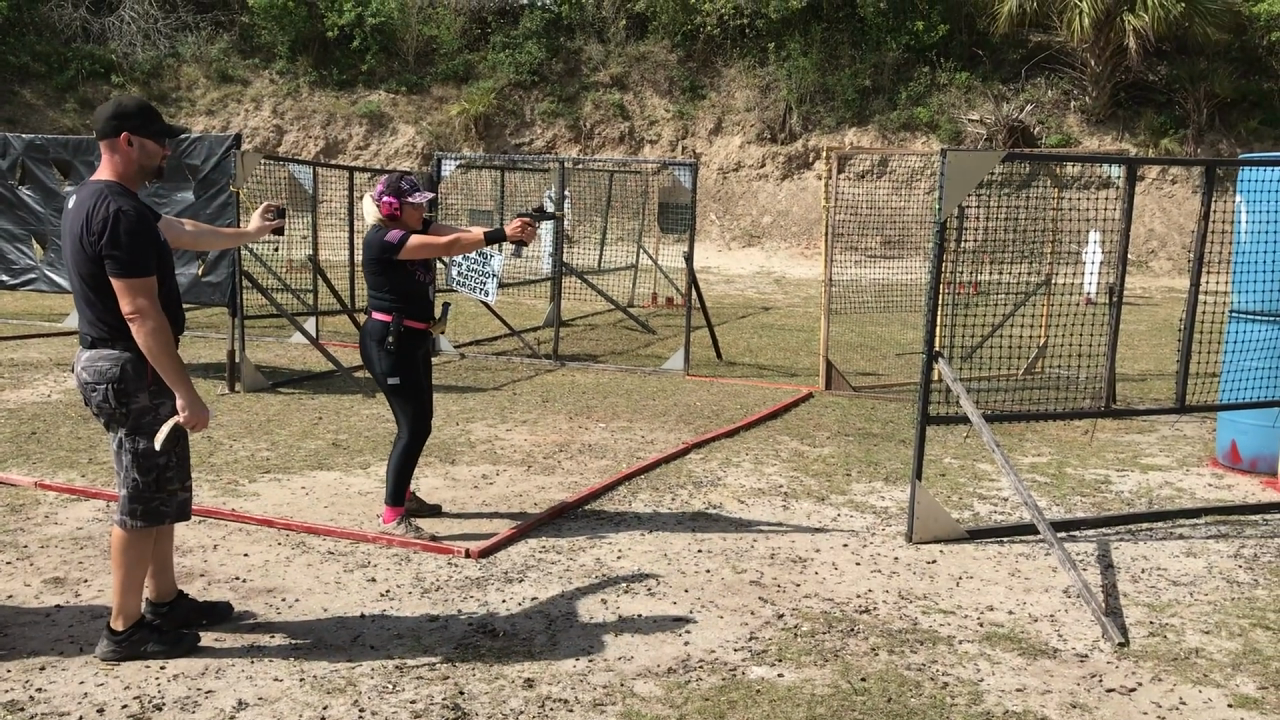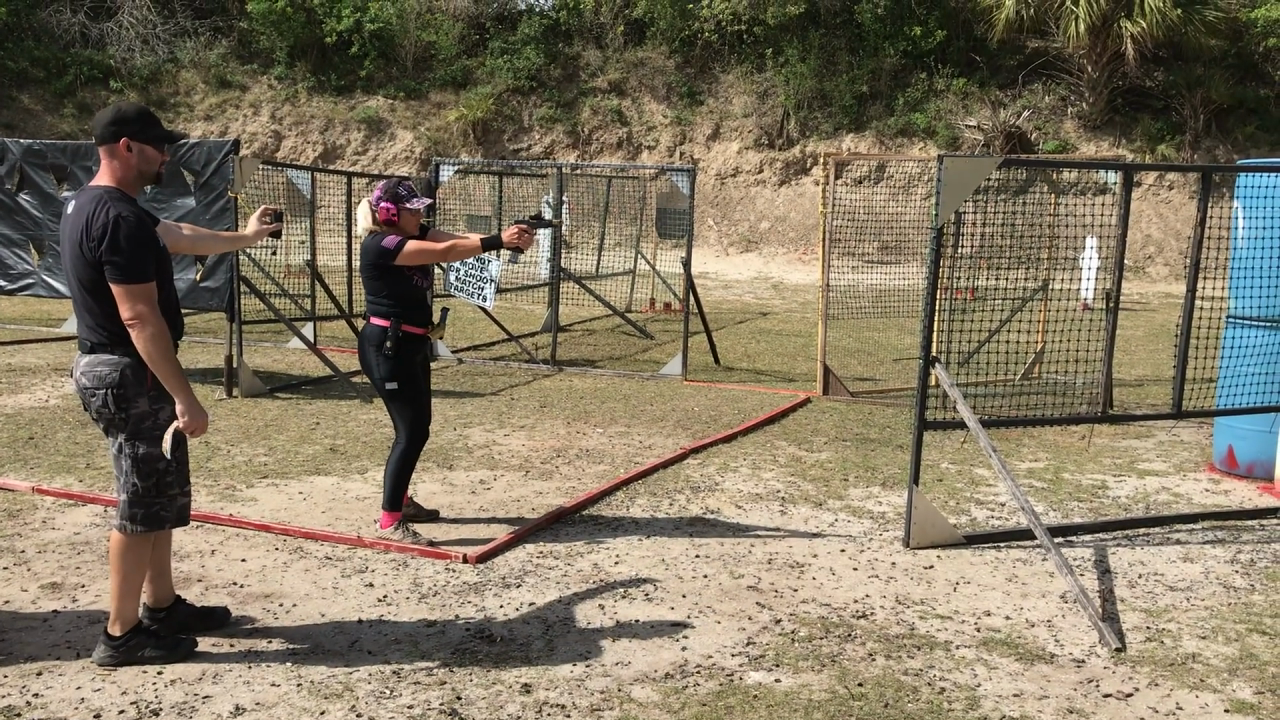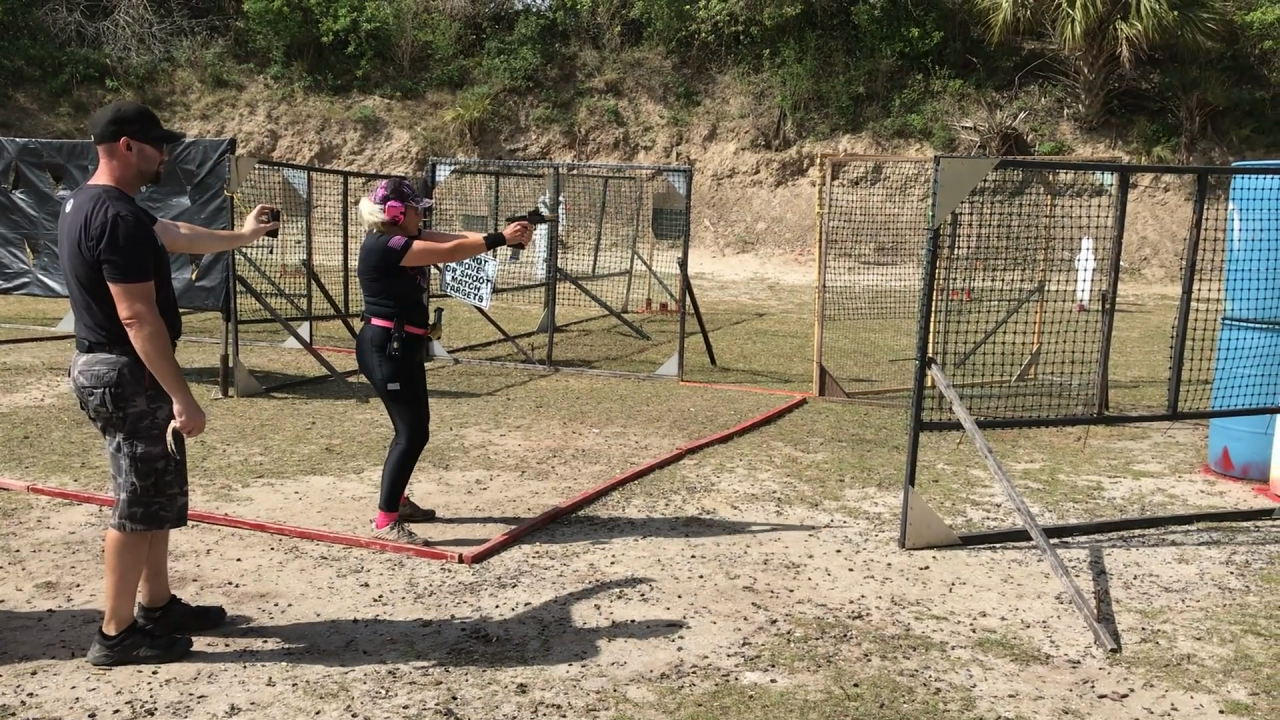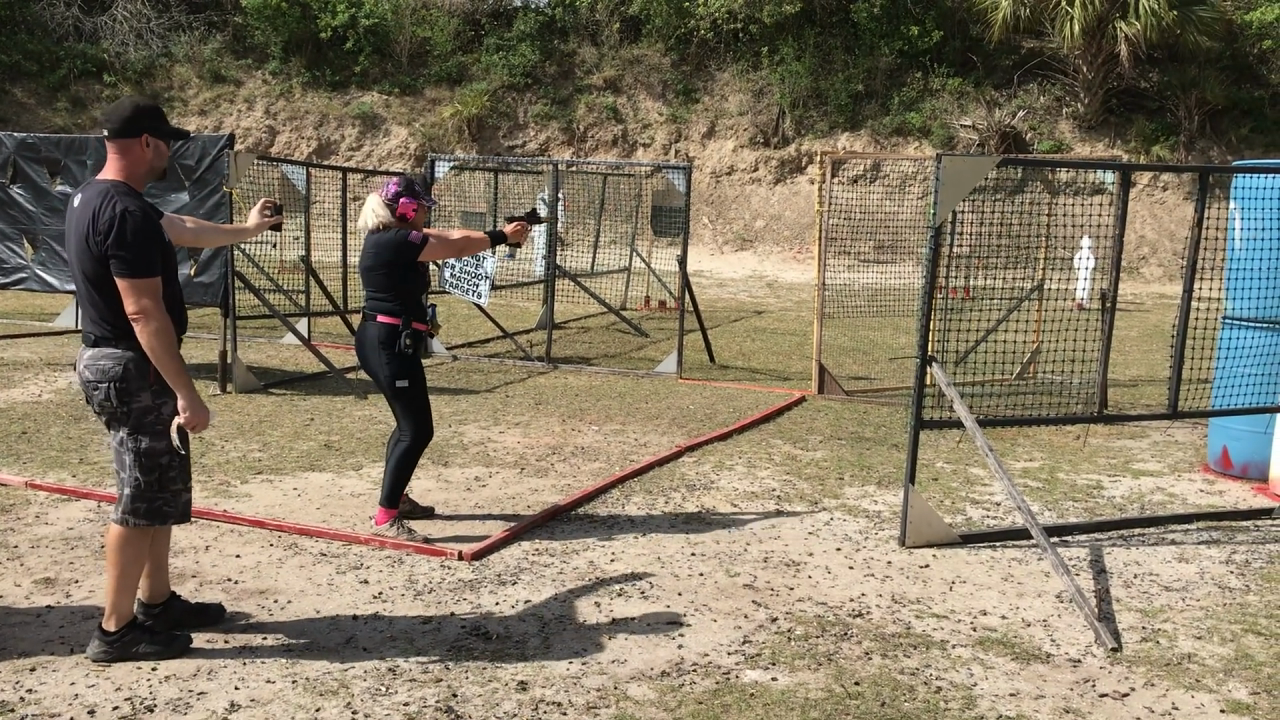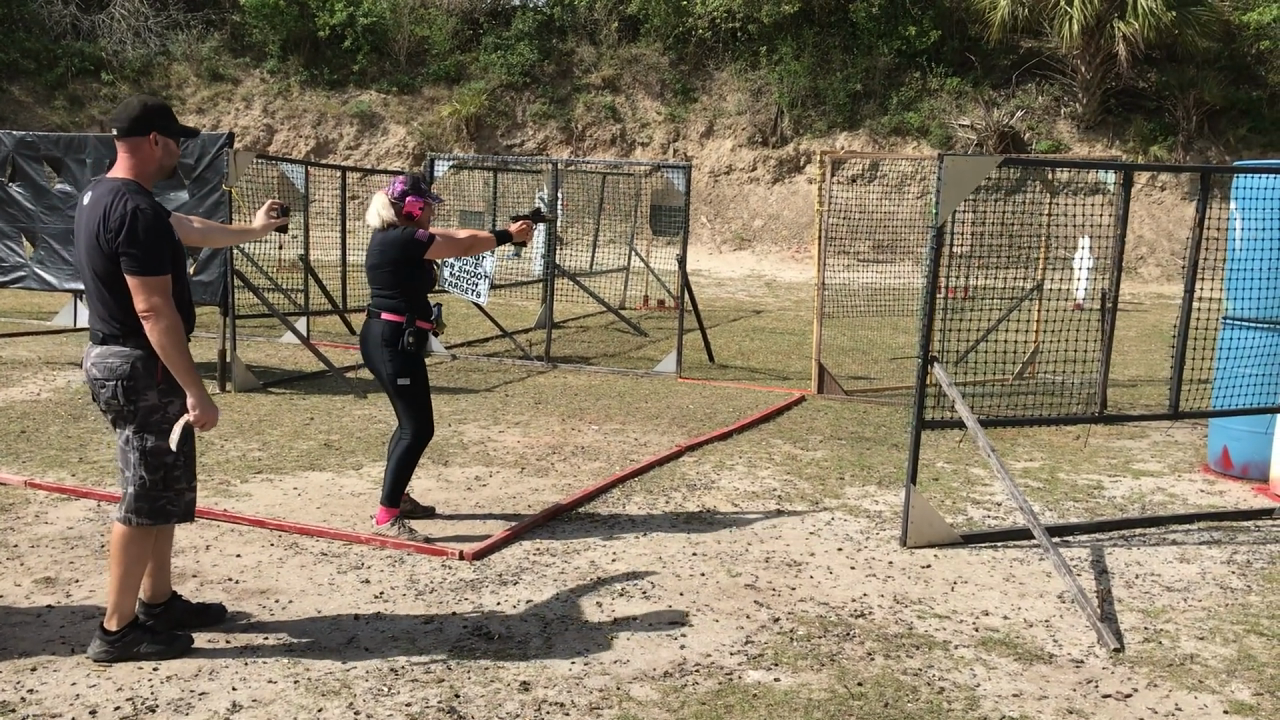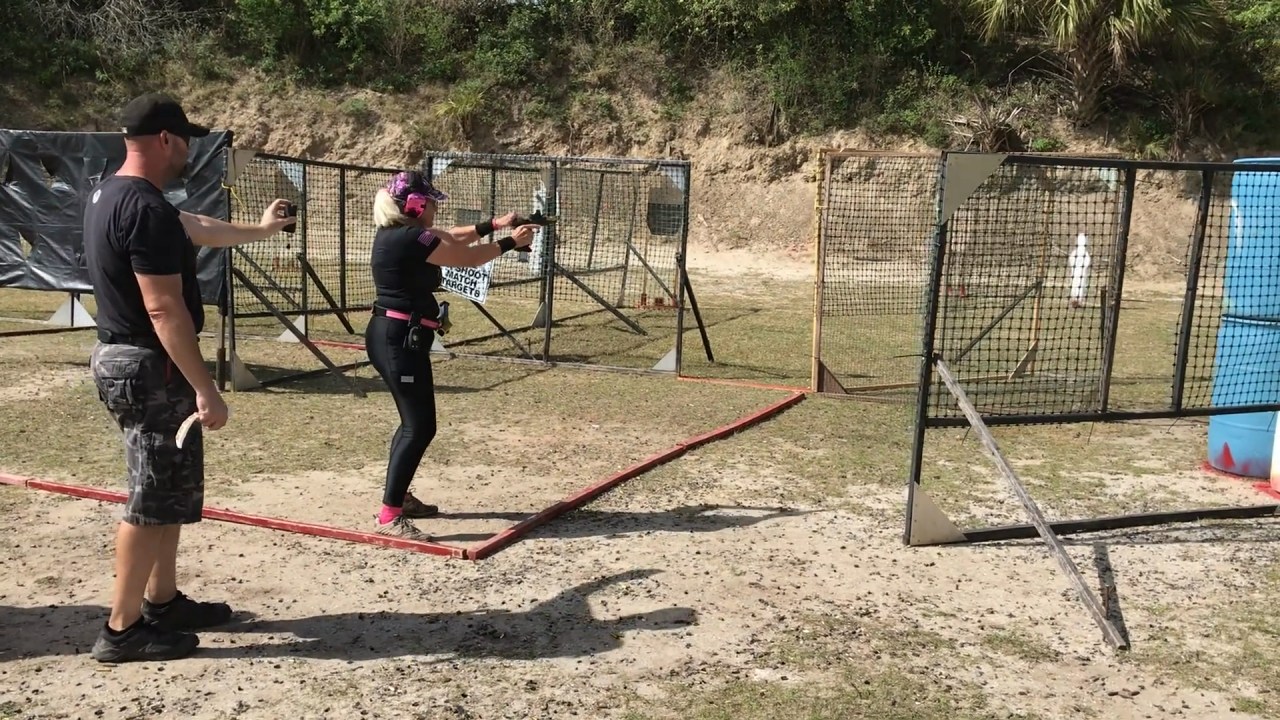
dt=0.4s
person 1, frame 1
left shoulder: (94, 198)
right shoulder: (120, 212)
left elbow: (179, 232)
right elbow: (141, 313)
left wrist: (246, 233)
right wrist: (185, 392)
left hip: (117, 364)
right hip: (132, 372)
left knee: (162, 491)
right knee: (144, 499)
left ankle: (164, 601)
right ankle: (125, 629)
person 1, frame 2
left shoulder: (90, 203)
right shoulder: (120, 217)
left elbow: (178, 236)
right elbow: (140, 318)
left wrist: (244, 236)
right wrist: (185, 397)
left hip: (114, 369)
right hip: (131, 377)
left knee: (159, 497)
right knee: (144, 505)
left ankle: (162, 606)
right ankle: (122, 634)
person 1, frame 3
left shoulder: (88, 202)
right shoulder: (118, 217)
left elbow: (175, 234)
right elbow: (138, 318)
left wrist: (241, 236)
right wrist: (182, 397)
left hip: (109, 367)
right hip: (128, 376)
left knee: (154, 495)
right knee: (140, 503)
left ankle: (157, 606)
right ankle: (116, 634)
person 1, frame 4
left shoulder: (94, 196)
right shoulder: (126, 212)
left elbow: (180, 228)
right elbow: (145, 313)
left wrist: (246, 229)
right wrist: (187, 393)
left hip: (116, 362)
right hip: (134, 370)
left knee: (156, 492)
right knee: (143, 500)
left ankle: (156, 603)
right ankle: (116, 631)
person 1, frame 5
left shoulder: (103, 195)
right shoulder: (136, 211)
left elbow: (186, 228)
right elbow: (155, 311)
left wrist: (251, 230)
right wrist: (196, 391)
left hip: (119, 359)
right hip: (141, 368)
left knee: (160, 490)
right knee: (147, 499)
left ankle: (158, 603)
right ankle: (117, 629)
person 1, frame 6
left shoulder: (112, 193)
right shoulder: (146, 208)
left elbow: (195, 228)
right elbow: (165, 310)
left wrist: (259, 230)
right wrist: (205, 390)
left hip: (125, 357)
right hip: (149, 368)
left knee: (167, 490)
right knee: (154, 498)
left ankle: (162, 603)
right ankle: (122, 629)
person 2, frame 1
left shoulder: (416, 230)
right shoulder: (382, 239)
left elbow: (462, 232)
right elbow: (448, 246)
left wrist: (508, 231)
right wrist: (502, 235)
left hip: (414, 340)
right hip: (388, 342)
left knee: (419, 421)
right knee: (414, 427)
left ankle: (403, 496)
right ankle: (391, 516)
person 2, frame 2
left shoulder: (415, 235)
right shoulder: (379, 244)
left elbow: (459, 238)
right elbow: (445, 252)
left wrist: (506, 239)
right wrist: (498, 242)
left hip: (412, 345)
right hip: (387, 348)
left knee: (418, 426)
right knee: (412, 432)
left ankle: (401, 501)
right ankle: (389, 521)
person 2, frame 3
left shoulder: (405, 237)
right shoulder: (381, 245)
left elbow: (455, 237)
right elbow: (449, 252)
left wrist: (505, 236)
right wrist: (500, 239)
left hip: (405, 346)
right hip: (386, 349)
left knee: (414, 426)
right knee: (412, 433)
left ankle: (397, 501)
right ankle: (385, 521)
person 2, frame 4
left shoulder: (389, 234)
right shoulder: (396, 241)
left elbow: (451, 236)
right elbow: (457, 248)
left wrist: (501, 234)
right wrist: (502, 237)
left hip: (386, 340)
right hip: (390, 344)
left knee: (409, 423)
right knee: (417, 431)
left ankle: (396, 499)
right ankle: (385, 518)
person 2, frame 5
left shoulder: (396, 233)
right shoulder: (402, 239)
left elbow: (457, 236)
right elbow: (463, 248)
left wrist: (506, 233)
right wrist: (508, 236)
left hip: (392, 339)
right hip: (394, 342)
left knee: (410, 422)
right knee: (418, 429)
left ankle: (397, 498)
right ankle: (386, 517)
person 2, frame 6
left shoulder: (399, 231)
right shoulder: (408, 238)
left elbow: (452, 238)
right elbow: (467, 257)
left wrist: (491, 225)
right wrist: (511, 242)
left hip: (399, 337)
right hip: (400, 340)
left knee: (413, 421)
right knee: (420, 427)
left ankle: (399, 497)
right ankle: (389, 517)
